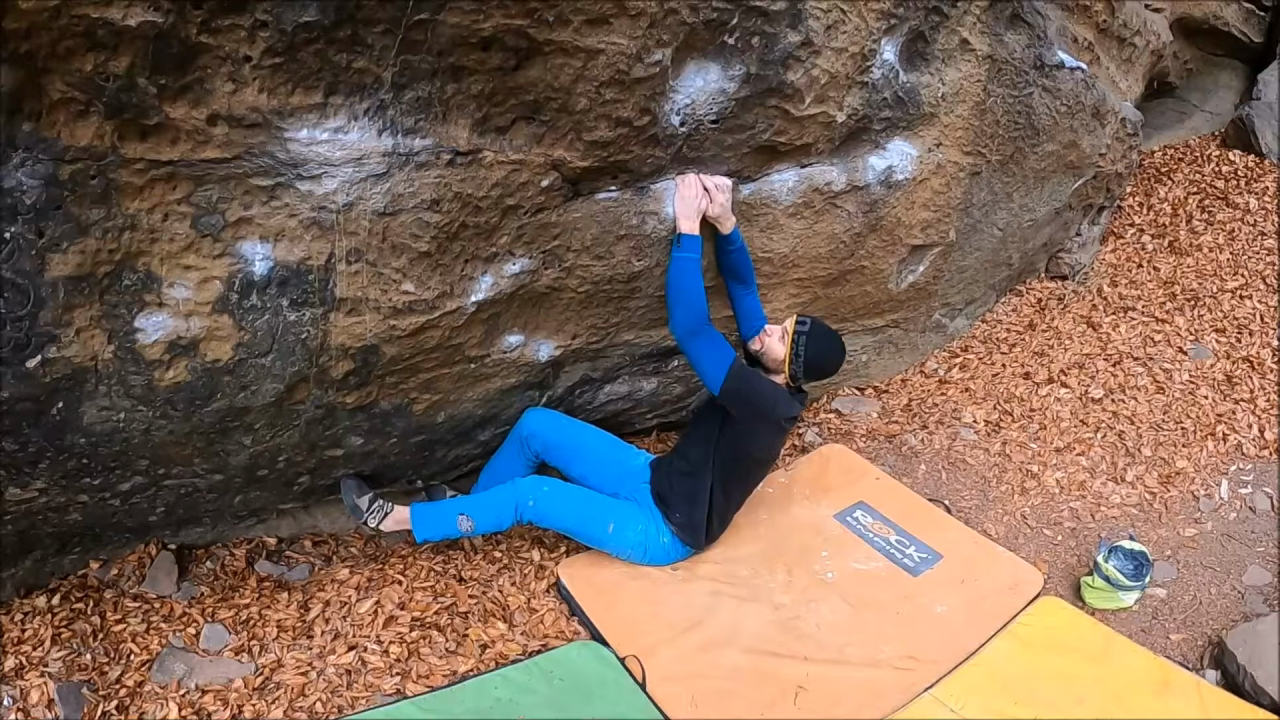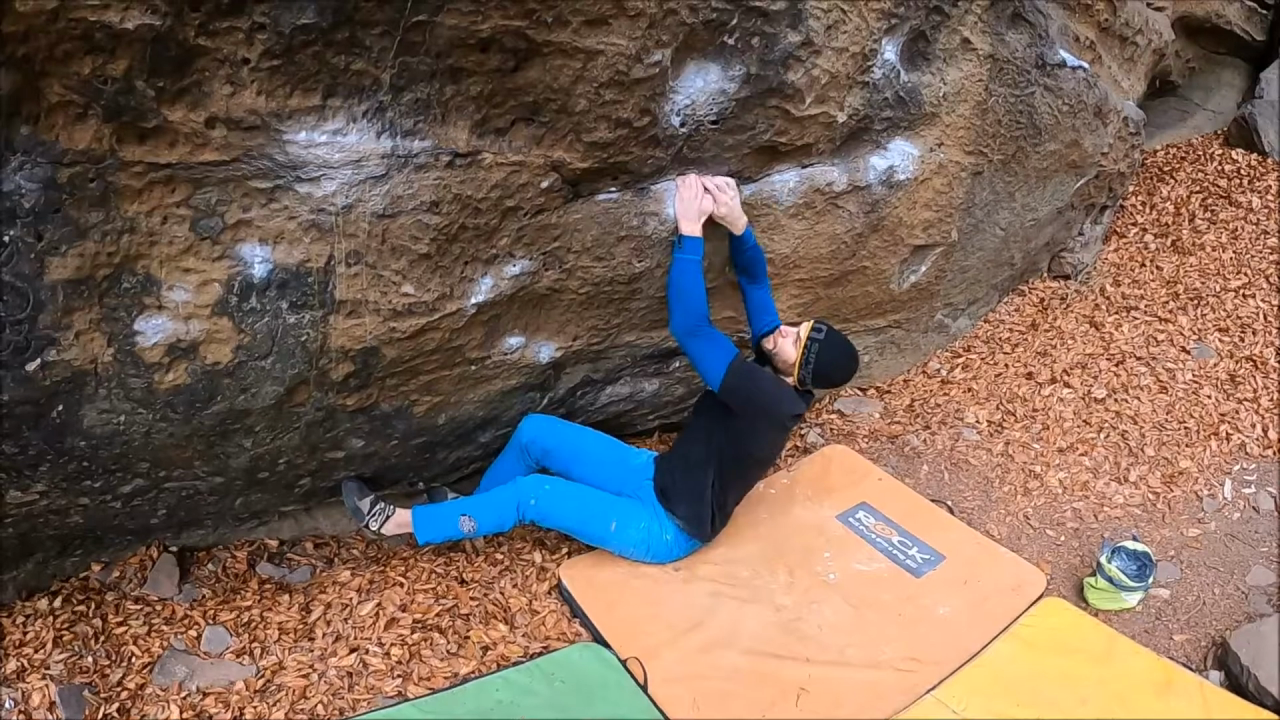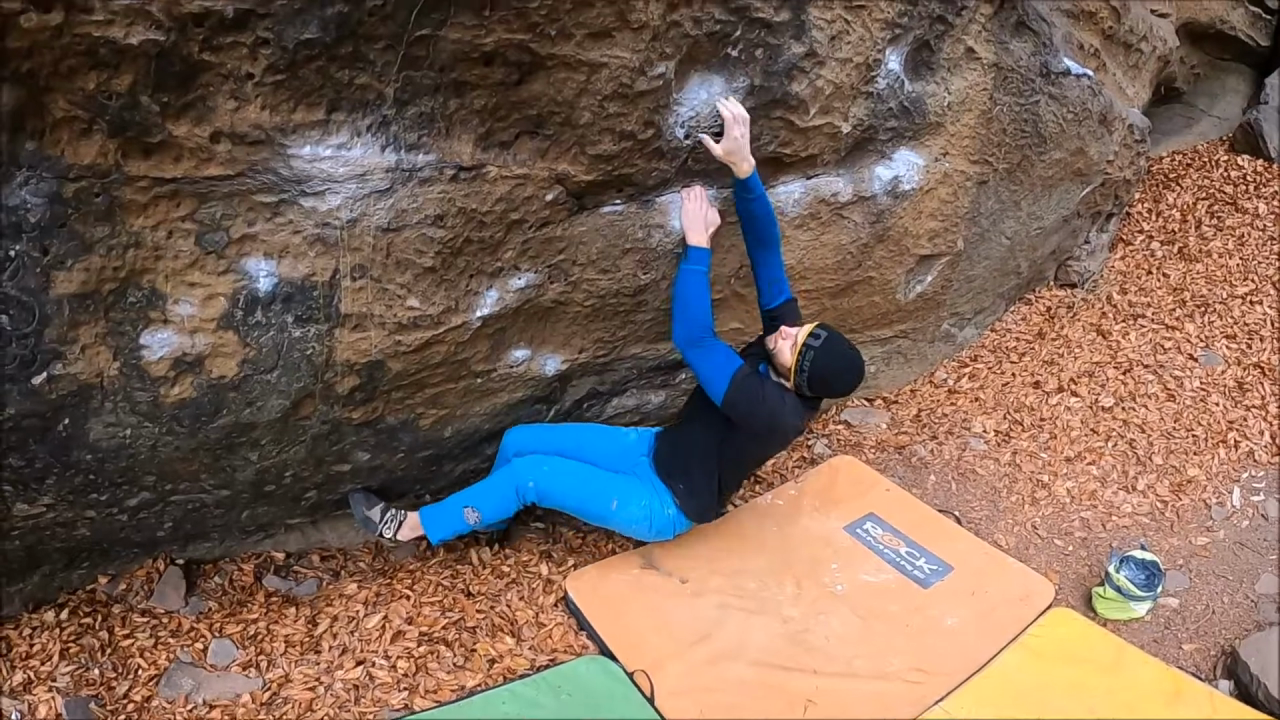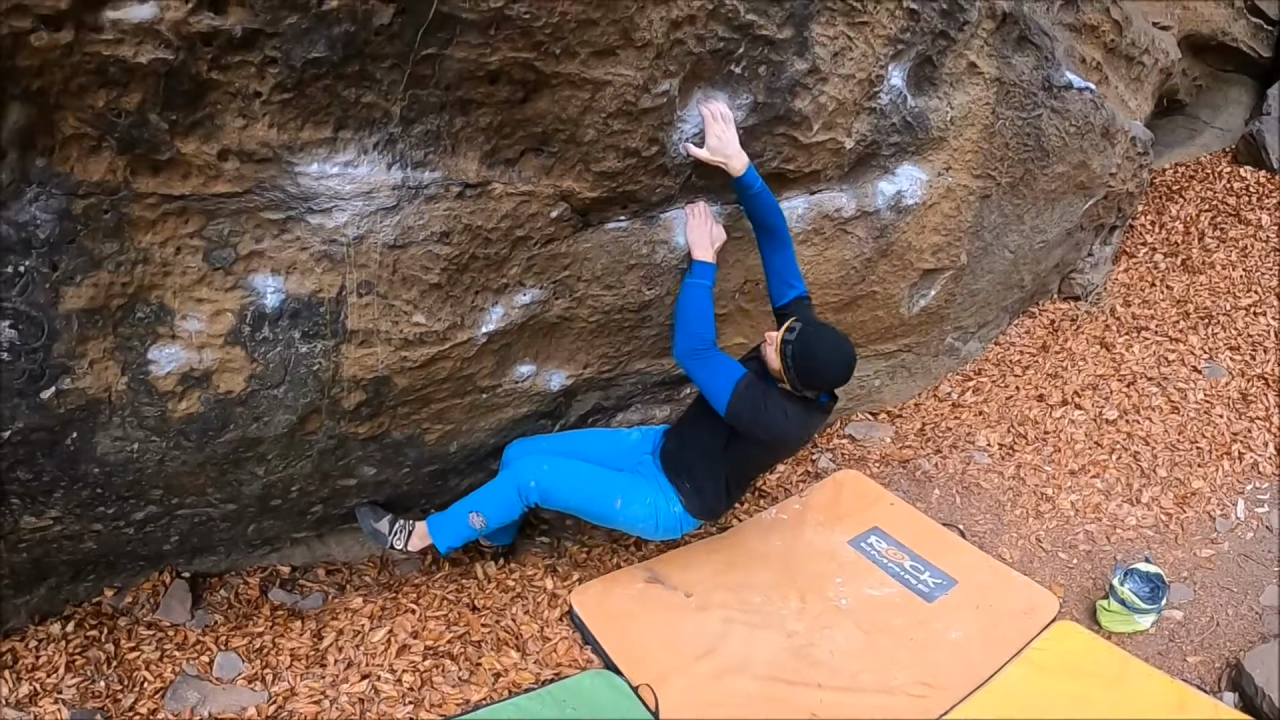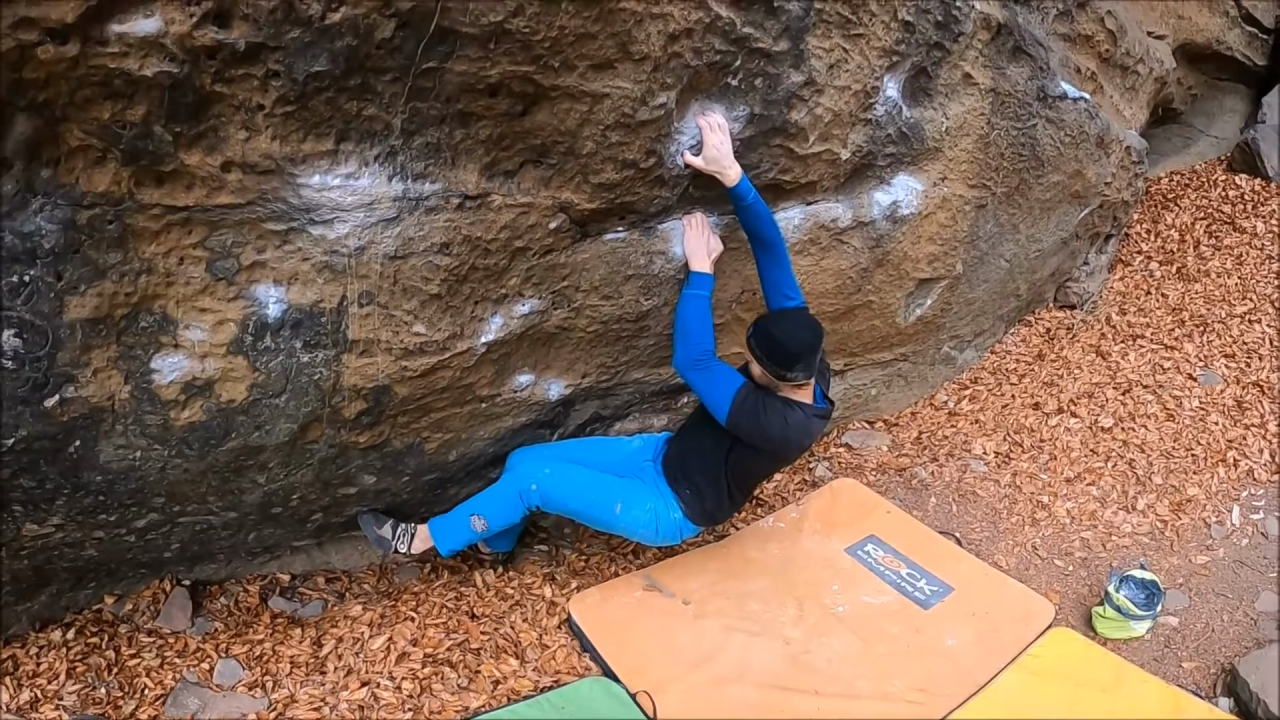
dt=0.4s
person 1, frame 1
left shoulder: (766, 402)
right shoulder: (764, 373)
left elbow: (691, 329)
right elbow: (743, 287)
left wrist: (689, 229)
right wrist: (725, 223)
left hip: (664, 532)
right hip: (655, 480)
left knee: (527, 495)
right knee: (536, 425)
left ankle: (405, 519)
right ankle: (472, 507)
person 1, frame 2
left shoulder: (771, 400)
right shoulder: (772, 370)
left elbow: (691, 329)
right elbow: (755, 280)
left wrist: (690, 230)
right wrist: (737, 223)
left hip: (668, 528)
right hip: (657, 477)
left knee: (529, 496)
right knee: (534, 433)
left ankle: (406, 522)
right ankle: (476, 509)
person 1, frame 3
left shoulder: (775, 410)
right shoulder: (785, 332)
left elbow: (693, 340)
right elbow: (765, 249)
left wrist: (698, 243)
right wrist: (743, 165)
left hip: (663, 504)
right hip: (655, 451)
left knee: (526, 474)
right knee: (517, 441)
left ankle: (415, 527)
right ankle: (488, 524)
person 1, frame 4
left shoulder: (780, 419)
right shoulder: (803, 333)
left elbow: (692, 350)
right elbow: (776, 240)
left wrist: (702, 257)
right wrist: (737, 162)
left hip: (671, 503)
right hip: (663, 448)
left knee: (530, 475)
right knee: (519, 453)
left ankle: (423, 536)
right ankle: (496, 536)
person 1, frame 5
left shoulder: (780, 426)
right shoulder: (805, 354)
left elbow: (693, 361)
right elbow: (771, 251)
left wrist: (700, 268)
right wrist: (731, 173)
left hip: (669, 508)
right hip: (664, 455)
left knee: (532, 480)
right knee: (521, 461)
left ankle: (424, 539)
right ankle: (496, 542)
